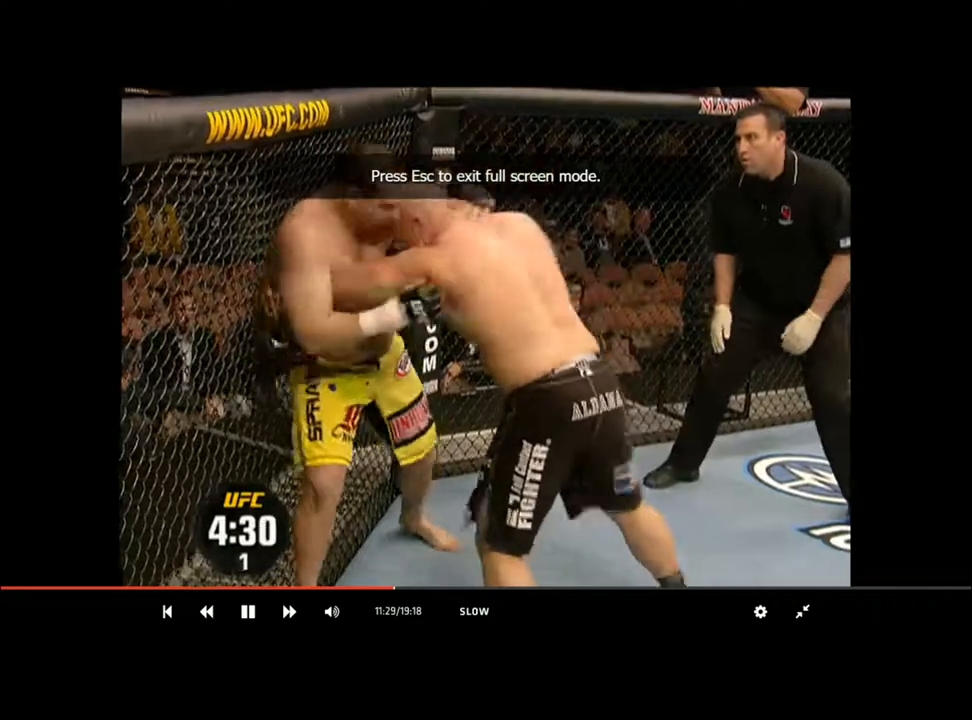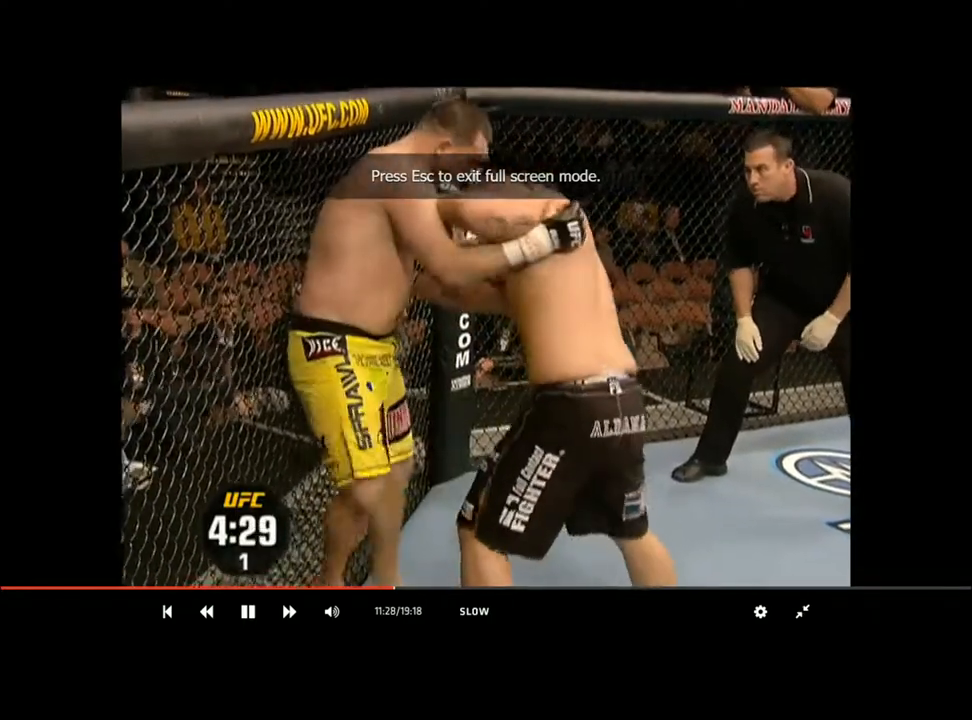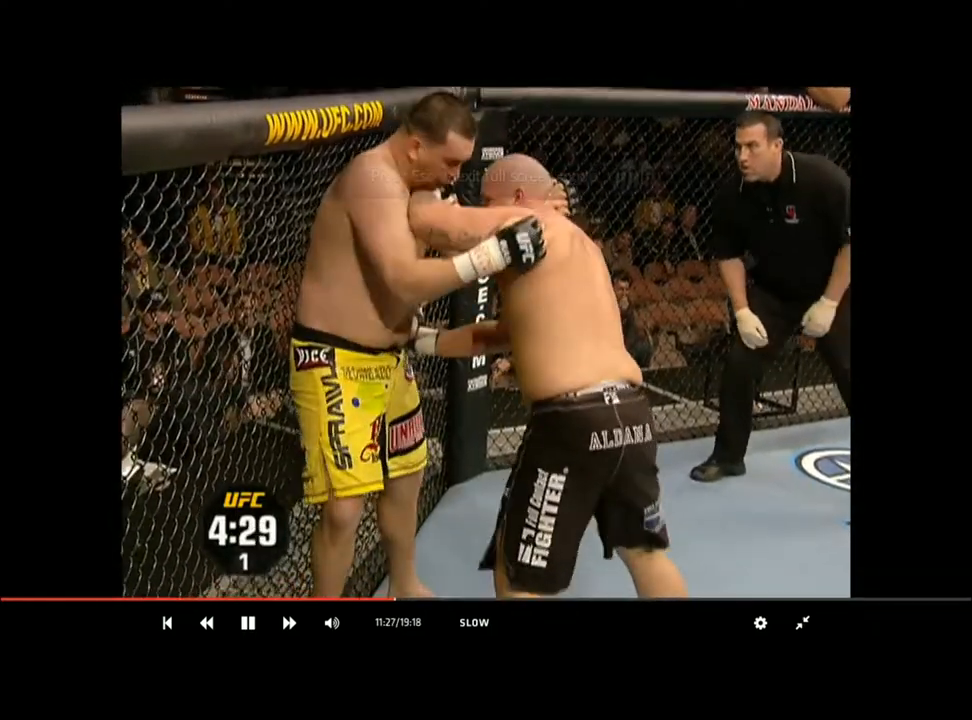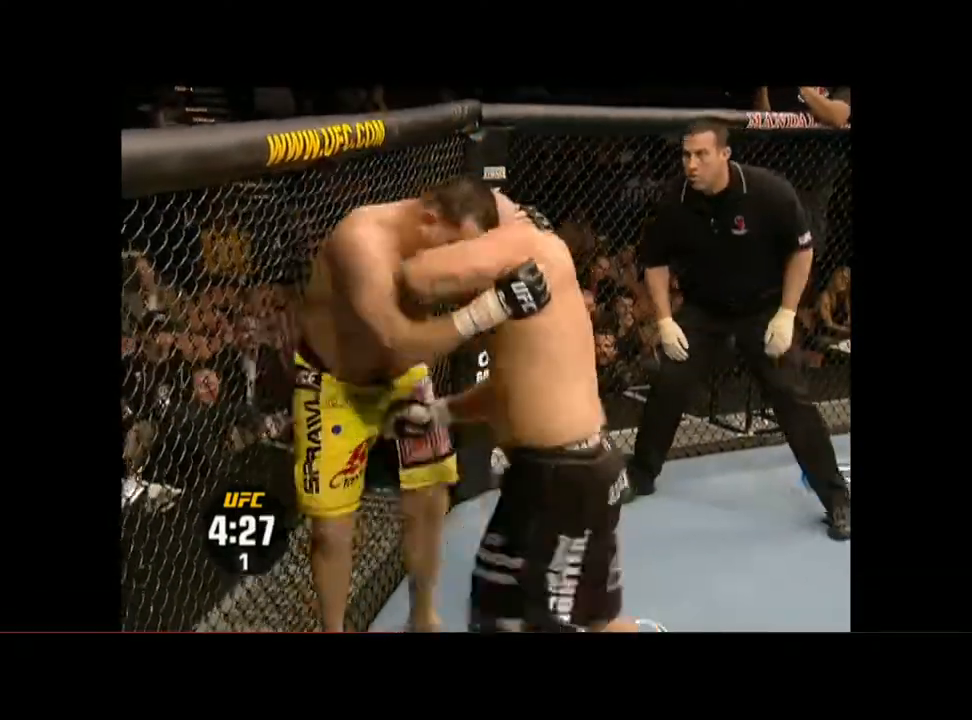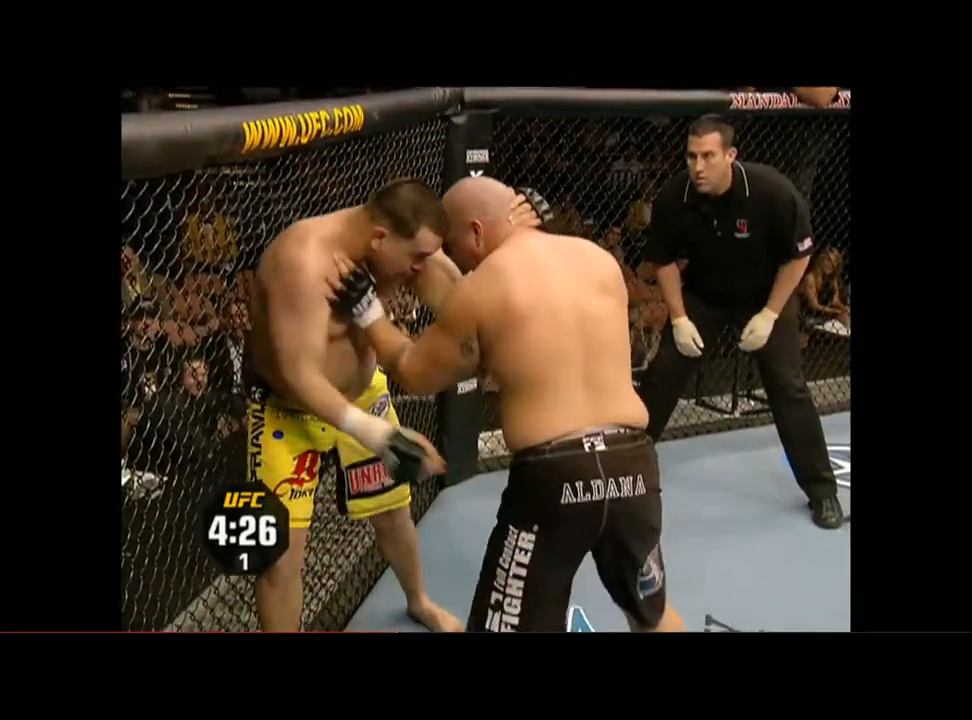
dt=1s
person 1, frame 1
left shoulder: (390, 216)
right shoulder: (305, 232)
right elbow: (313, 334)
left hip: (386, 354)
right hip: (326, 367)
left knee: (422, 451)
right knee: (324, 485)
left ankle: (413, 518)
right ankle: (305, 590)
person 1, frame 2
left shoulder: (396, 169)
right shoulder: (404, 178)
right elbow: (451, 270)
right wrist: (540, 241)
left hip: (372, 345)
right hip: (333, 349)
left knee: (395, 471)
right knee: (363, 492)
left ankle: (387, 582)
right ankle: (330, 585)
person 1, frame 3
left shoulder: (412, 184)
right shoulder: (373, 179)
right elbow: (405, 282)
left wrist: (525, 215)
right wrist: (493, 254)
left hip: (389, 359)
right hip: (334, 362)
left knee: (404, 479)
right knee: (344, 510)
left ankle: (404, 587)
person 1, frame 4
left shoulder: (434, 234)
right shoulder: (365, 239)
right elbow: (405, 344)
right wrist: (495, 306)
left hip: (400, 375)
right hip: (335, 385)
left knee: (428, 504)
right knee: (331, 530)
left ankle: (423, 616)
right ankle: (332, 631)
person 1, frame 5
left shoulder: (402, 245)
right shoulder: (305, 258)
right elbow: (301, 379)
right wrist: (380, 437)
left hip: (361, 393)
right hip: (286, 406)
left knee: (393, 512)
right knee: (280, 556)
left ankle: (419, 601)
person 2, frame 1
left shoulder: (436, 260)
right shoulder: (519, 224)
left elbow: (352, 284)
left hip: (545, 404)
right hip: (598, 384)
left knee: (500, 547)
right knee: (627, 507)
right ankle: (676, 585)
person 2, frame 2
left shoulder: (552, 211)
left elbow: (470, 210)
right elbow: (463, 292)
left wrist: (441, 206)
left hip: (570, 408)
right hip: (625, 404)
left knee: (479, 537)
right knee: (633, 532)
person 2, frame 3
right shoulder: (577, 243)
right elbow: (503, 332)
right wrist: (426, 338)
left hip: (572, 424)
right hip: (631, 414)
left knee: (517, 578)
right knee: (645, 551)
person 2, frame 4
left shoulder: (532, 248)
left elbow: (421, 277)
right wrist: (438, 411)
left hip: (557, 476)
right hip: (585, 464)
left knee: (519, 625)
right knee: (602, 617)
person 2, frame 5
left shoulder: (479, 291)
right shoulder: (597, 258)
left elbow: (418, 376)
left wrist: (366, 311)
left hip: (553, 479)
right hip: (631, 463)
left knee: (502, 627)
right knee: (650, 611)
person 3, frame 1
left shoulder: (823, 184)
right shoulder: (732, 191)
left elbow: (844, 255)
right elbow: (725, 249)
left wrist: (814, 317)
right wrist: (722, 306)
left hip: (819, 307)
right hip: (755, 301)
left knee: (833, 398)
right knee: (713, 378)
left ankle: (849, 489)
right ankle: (683, 463)
person 3, frame 2
left shoulder: (836, 196)
right shoulder: (746, 207)
left elbow: (849, 265)
right elbow: (740, 264)
left wrist: (832, 318)
right wrist: (744, 319)
left hip: (839, 303)
right hip: (781, 298)
left knee: (850, 383)
right knee: (735, 369)
right ankle: (710, 457)
person 3, frame 3
left shoulder: (823, 178)
right shoulder: (734, 194)
left elbow: (850, 242)
right elbow: (729, 255)
left wrist: (828, 303)
right wrist: (742, 312)
left hip: (833, 293)
right hip: (772, 293)
left knee: (849, 375)
right knee: (739, 365)
right ankle: (728, 456)
person 3, frame 4
left shoulder: (770, 192)
right shoulder: (674, 204)
left elbow: (801, 250)
right elbow: (655, 262)
left wrist: (785, 314)
right wrist: (665, 320)
left hip: (763, 308)
right hip: (701, 309)
left knee: (791, 395)
right knee: (668, 387)
left ankle: (835, 496)
right ankle: (641, 474)
person 3, frame 5
left shoulder: (773, 192)
right shoulder: (673, 197)
left elbow: (798, 256)
right elbow: (664, 260)
left wrist: (769, 315)
right wrist: (679, 318)
left hip: (766, 296)
right hip: (702, 295)
left knee: (787, 386)
right knee: (664, 372)
left ankle: (822, 490)
